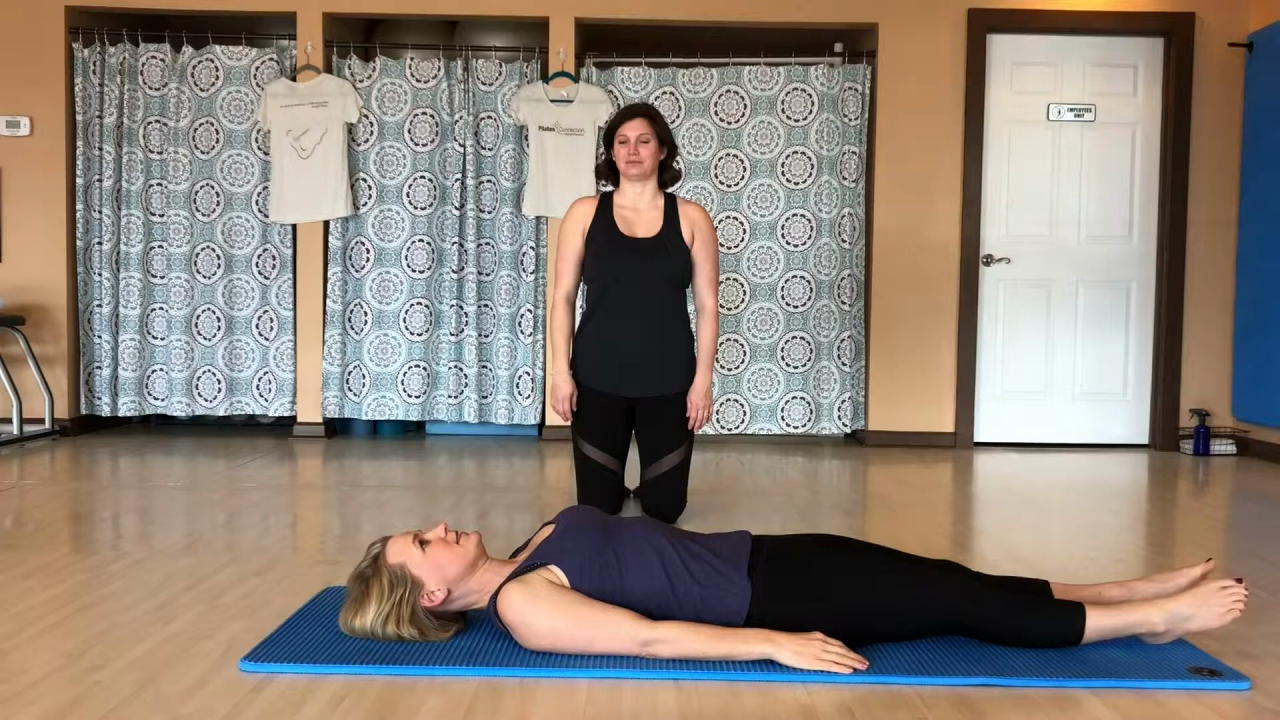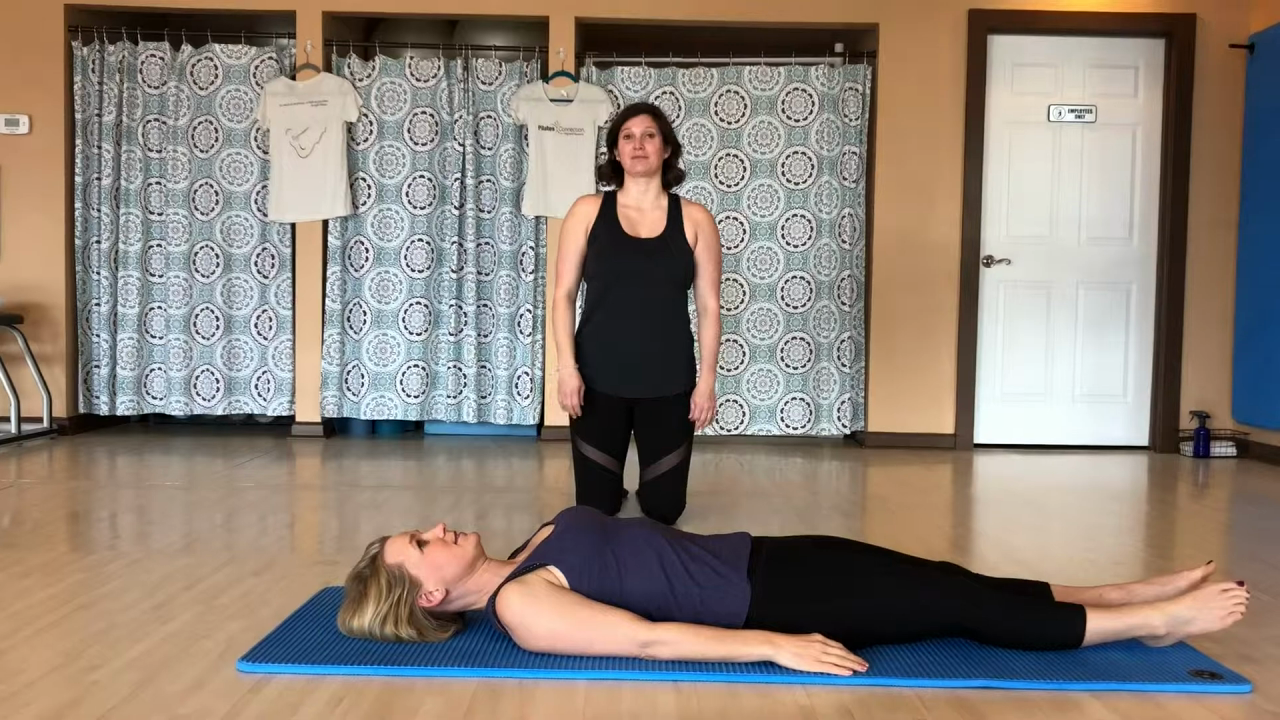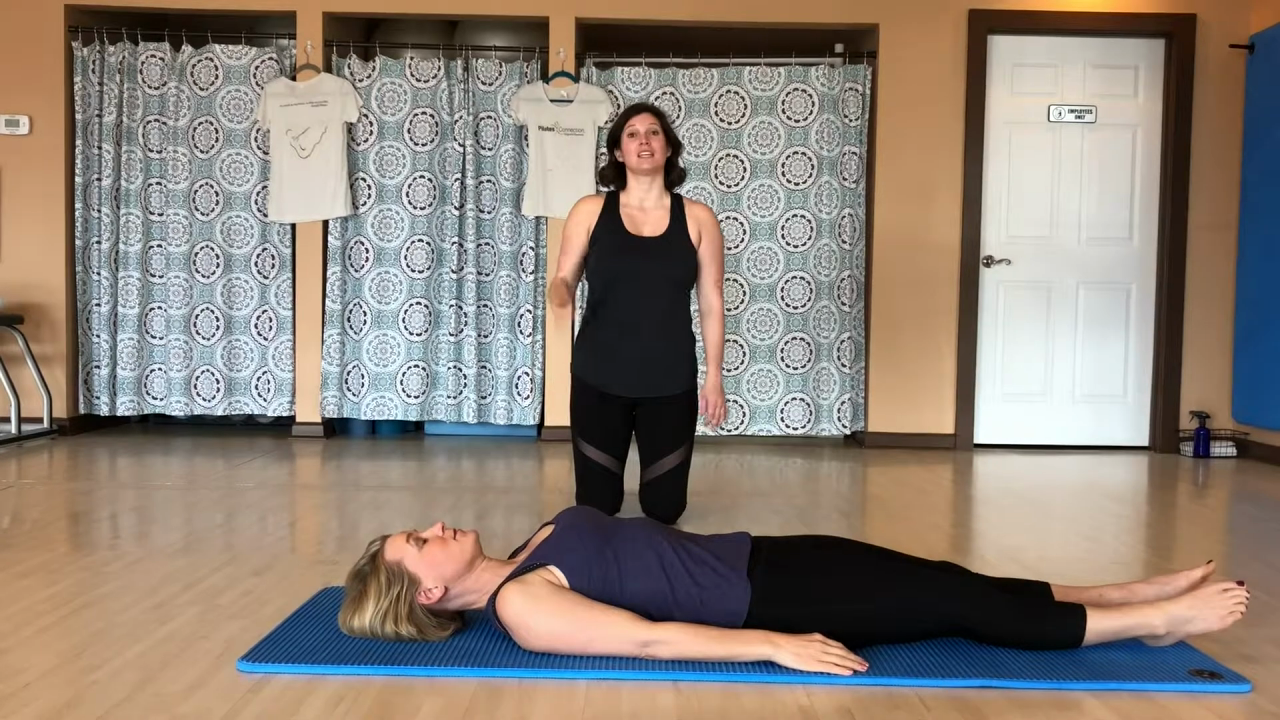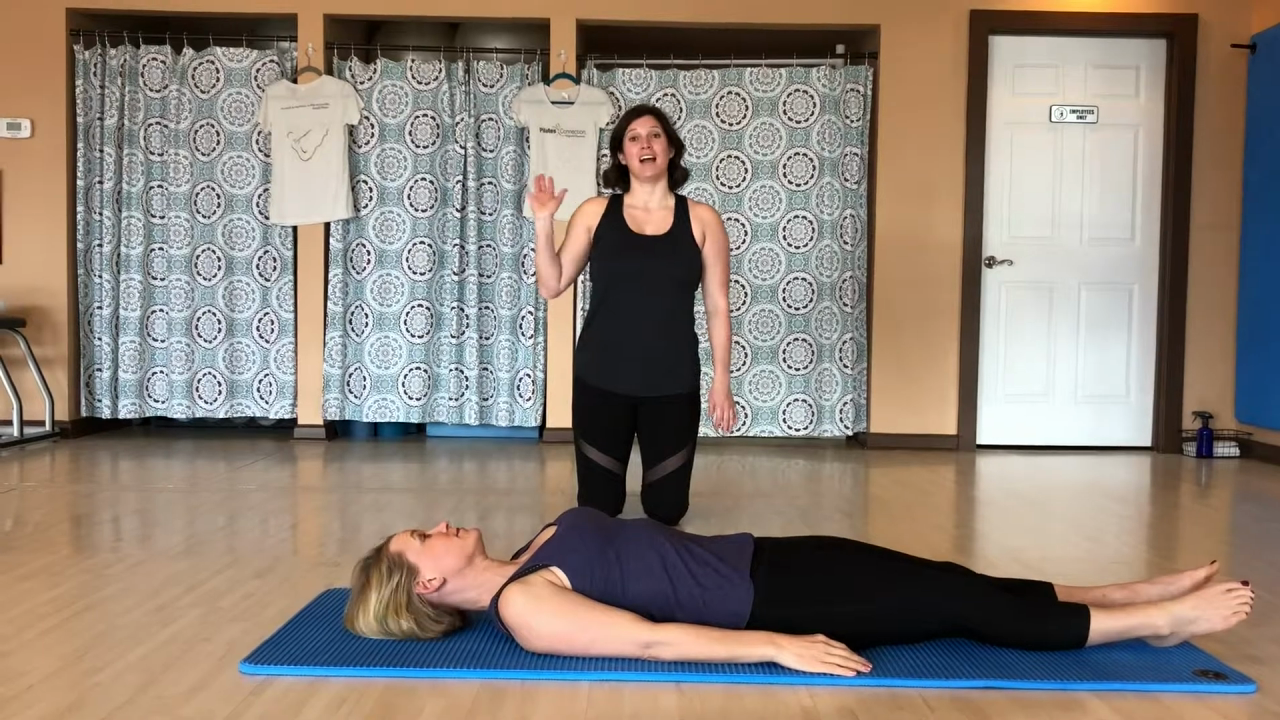
dt=0.3s
person 1, frame 1
left shoulder: (527, 559)
right shoulder: (522, 609)
right elbow: (652, 637)
right wrist: (776, 645)
left hip: (758, 554)
right hip: (756, 600)
left knee: (949, 581)
right knee: (964, 608)
left ankle: (1144, 595)
right ankle: (1155, 617)
person 1, frame 2
left shoulder: (524, 562)
right shoulder: (522, 611)
right elbow: (649, 638)
right wrist: (777, 645)
left hip: (758, 559)
right hip: (756, 601)
left knee: (950, 581)
right knee: (961, 608)
left ankle: (1142, 594)
right ankle: (1160, 620)
person 1, frame 3
left shoulder: (527, 562)
right shoulder: (522, 610)
right elbow: (650, 638)
right wrist: (775, 647)
left hip: (758, 556)
right hip: (757, 600)
left knee: (951, 583)
right knee: (963, 608)
left ankle: (1144, 594)
right ankle: (1156, 620)
person 1, frame 4
left shoulder: (529, 564)
right shoulder: (525, 611)
right elbow: (652, 639)
right wrist: (779, 647)
left hip: (760, 559)
right hip: (759, 602)
left knee: (954, 581)
right knee: (963, 610)
left ankle: (1147, 595)
right ankle: (1161, 622)
person 2, frame 1
left shoulder: (691, 217)
right shoulder: (584, 213)
left elbow: (707, 304)
right elbow: (563, 297)
left wrist: (703, 378)
right wrist: (561, 370)
left hip: (668, 382)
right hip: (599, 379)
left knee: (665, 508)
right knee: (597, 506)
left ankle: (647, 492)
right ankle: (616, 492)
person 2, frame 2
left shoulder: (694, 218)
right shoulder: (587, 211)
left elbow: (708, 304)
right elbow: (564, 293)
left wrist: (707, 378)
right wrist: (566, 365)
left hip: (668, 383)
right hip: (599, 380)
left knee: (664, 509)
right knee: (595, 507)
left ankle: (648, 518)
right ankle: (616, 494)
person 2, frame 3
left shoulder: (698, 218)
right shoulder: (591, 211)
left elbow: (712, 303)
right elbow: (563, 280)
left wrist: (714, 376)
right wrist: (558, 292)
left hip: (671, 383)
right hip: (599, 378)
left knee: (665, 508)
right knee: (596, 506)
left ankle: (654, 520)
person 2, frame 4
left shoulder: (701, 218)
right shoulder: (595, 212)
left elbow: (717, 305)
right elbow: (551, 286)
left wrist: (721, 379)
right wrist: (543, 222)
left hip: (673, 383)
right hip: (601, 379)
left knee: (666, 510)
right knee: (598, 507)
